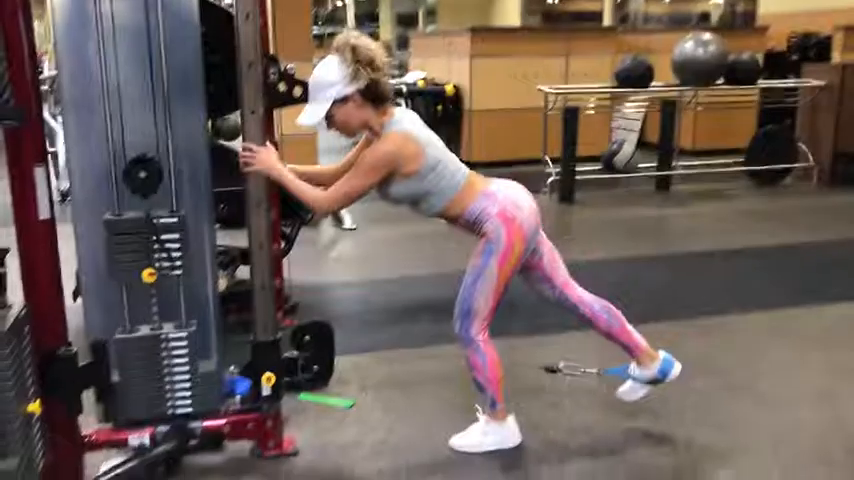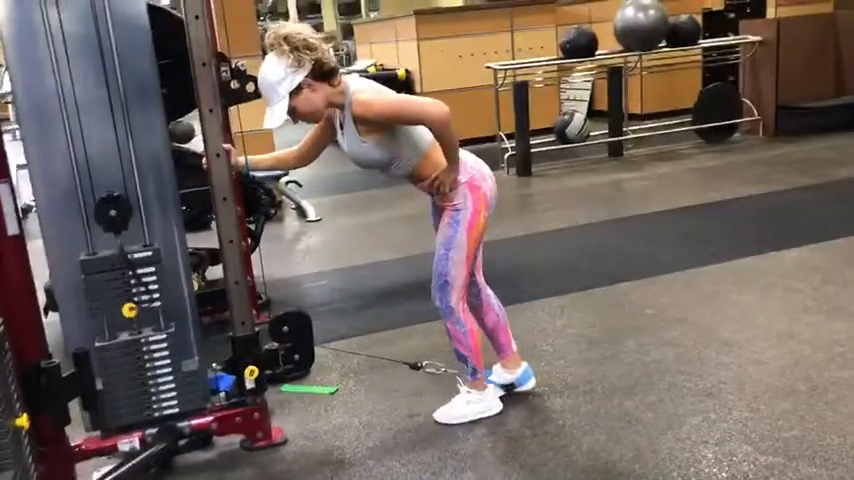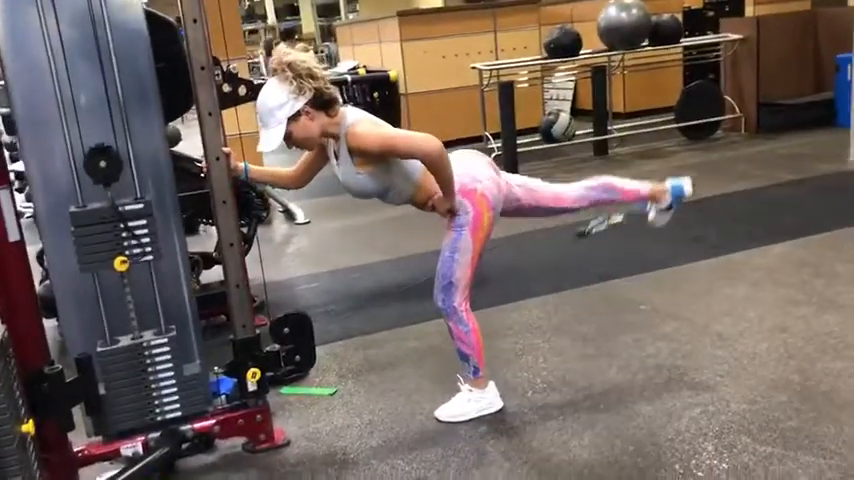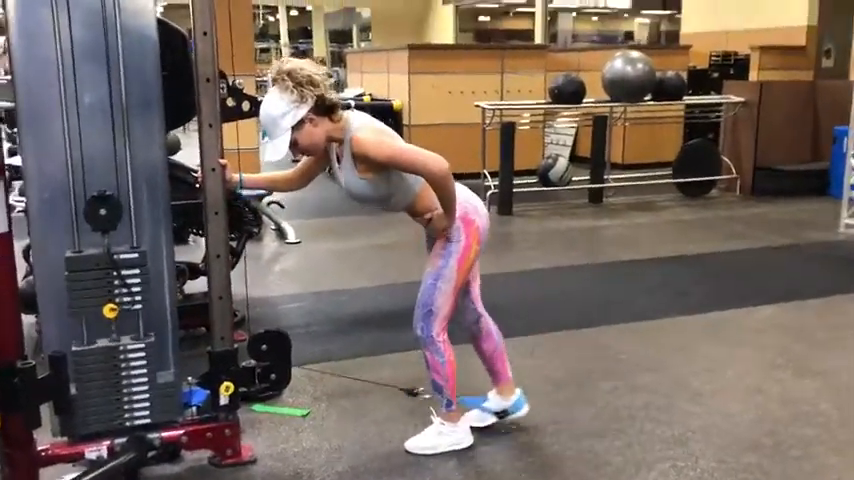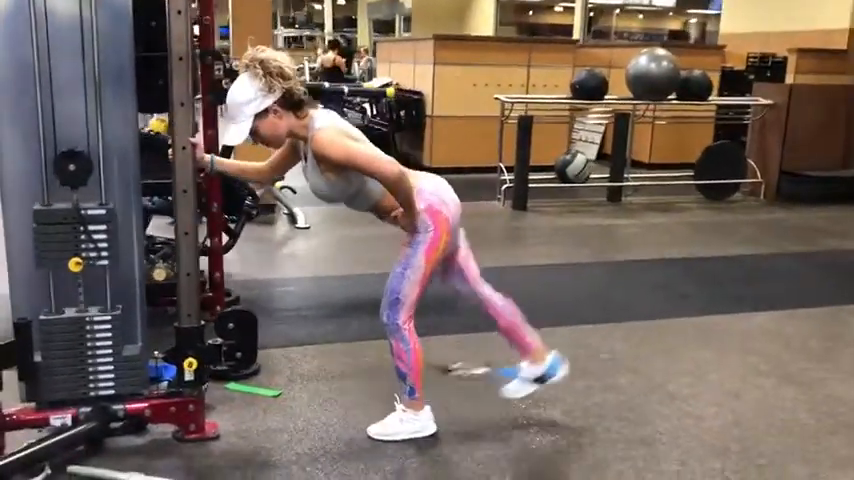
dt=1s
person 1, frame 1
left shoulder: (389, 146)
right shoulder: (388, 123)
left elbow: (326, 202)
right elbow: (339, 173)
left wrist: (277, 171)
right wrist: (284, 168)
left hip: (501, 222)
right hip: (508, 205)
left knee: (469, 328)
right knee: (568, 294)
left ankle: (499, 424)
right ankle: (650, 362)
person 1, frame 2
left shoulder: (362, 103)
right shoulder: (337, 109)
left elbow: (438, 111)
right elbow: (300, 157)
left wrist: (453, 169)
right wrist: (241, 162)
left hip: (465, 186)
right hip: (448, 189)
left knee: (448, 297)
right knee: (470, 286)
left ankle: (478, 393)
right ankle: (512, 367)
person 1, frame 3
left shoulder: (355, 133)
right shoulder: (329, 136)
left elbow: (430, 146)
right elbow: (295, 178)
left wrist: (448, 198)
right wrist: (243, 170)
left hip: (468, 193)
right hip: (469, 175)
left knee: (450, 301)
right knee: (571, 195)
left ankle: (480, 391)
right ankle: (658, 193)
person 1, frame 4
left shoulder: (361, 139)
right shoulder: (332, 141)
left elbow: (437, 167)
right elbow: (295, 179)
left wrist: (448, 216)
right wrist: (236, 180)
left hip: (460, 219)
right hip: (445, 220)
left knee: (429, 326)
right knee: (471, 312)
left ankle: (453, 425)
right ankle: (507, 395)
person 1, frame 5
left shoulder: (321, 137)
right shoulder: (300, 135)
left elbow: (393, 172)
right elbow: (266, 172)
left wrist: (410, 215)
right wrist: (208, 161)
left hip: (429, 210)
right hip: (424, 206)
left knee: (396, 316)
right knee: (474, 289)
left ankle: (414, 413)
right ankle: (539, 358)
